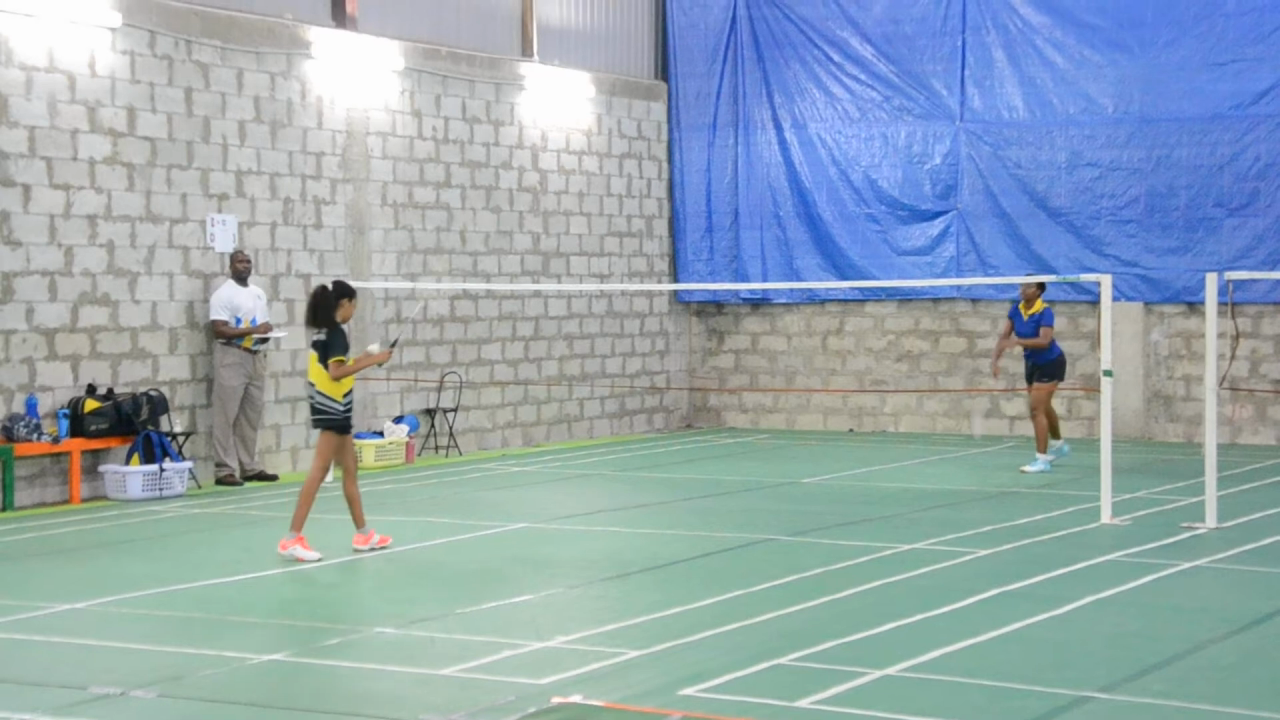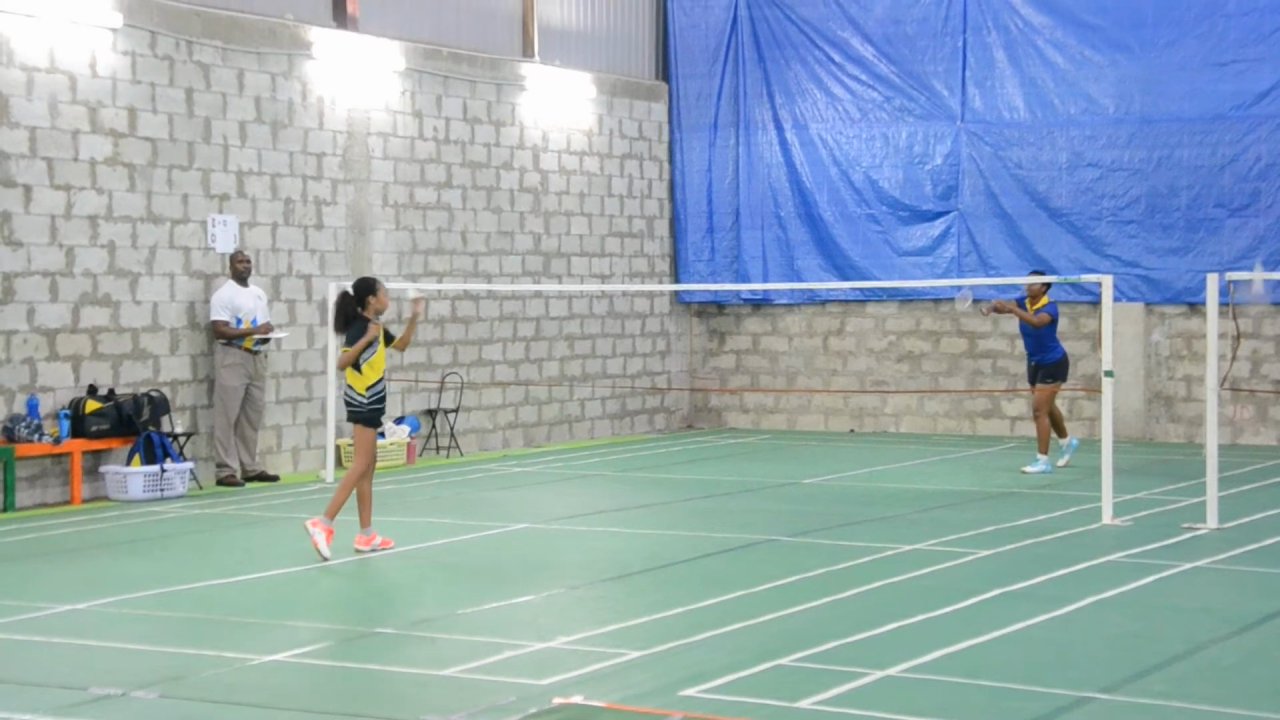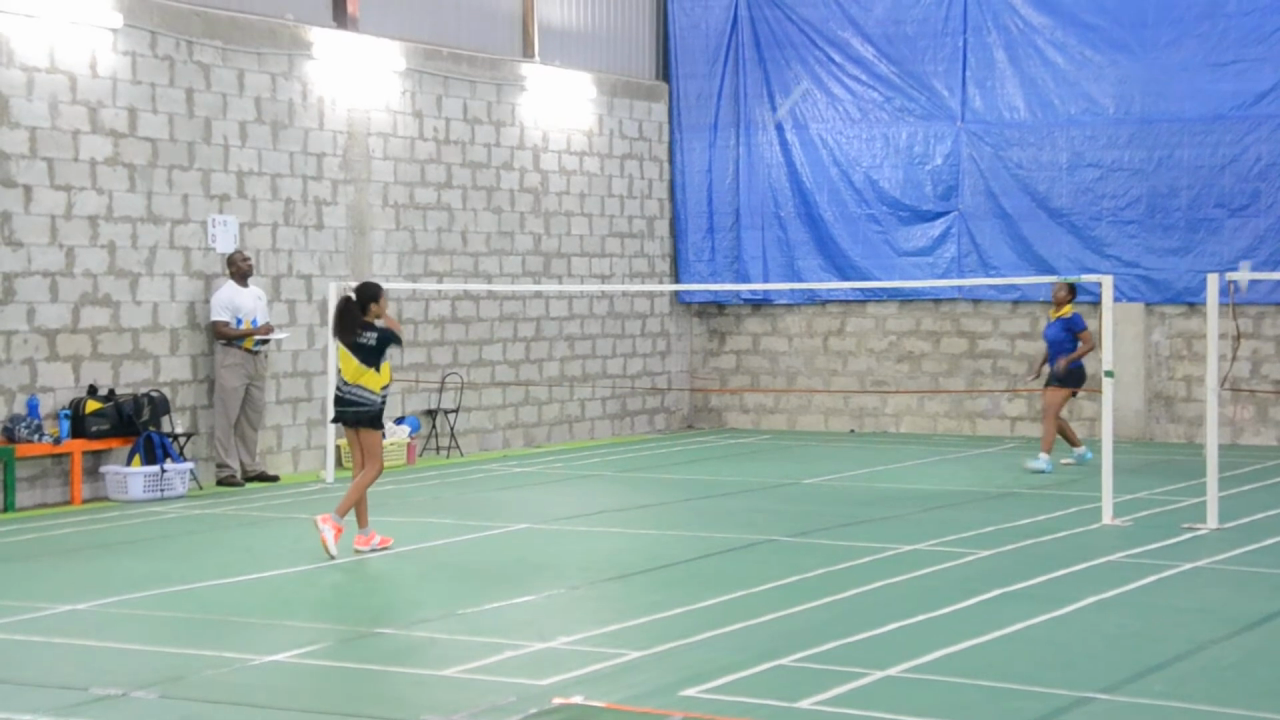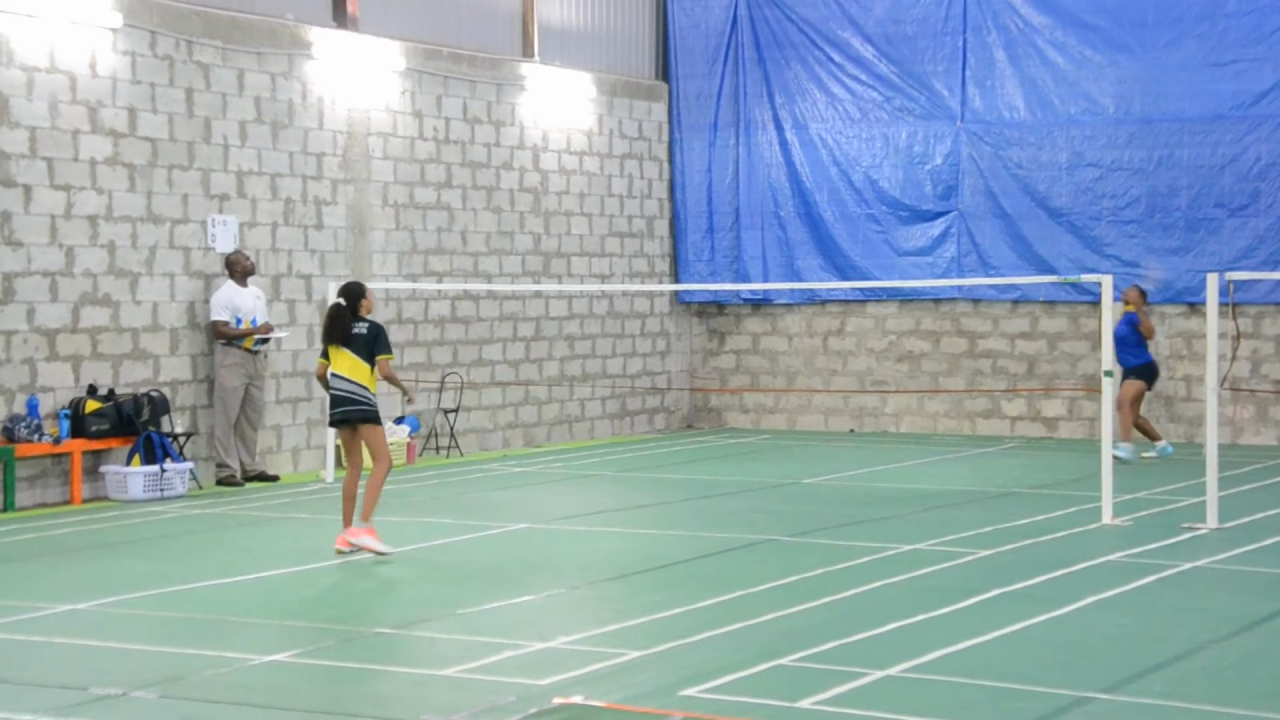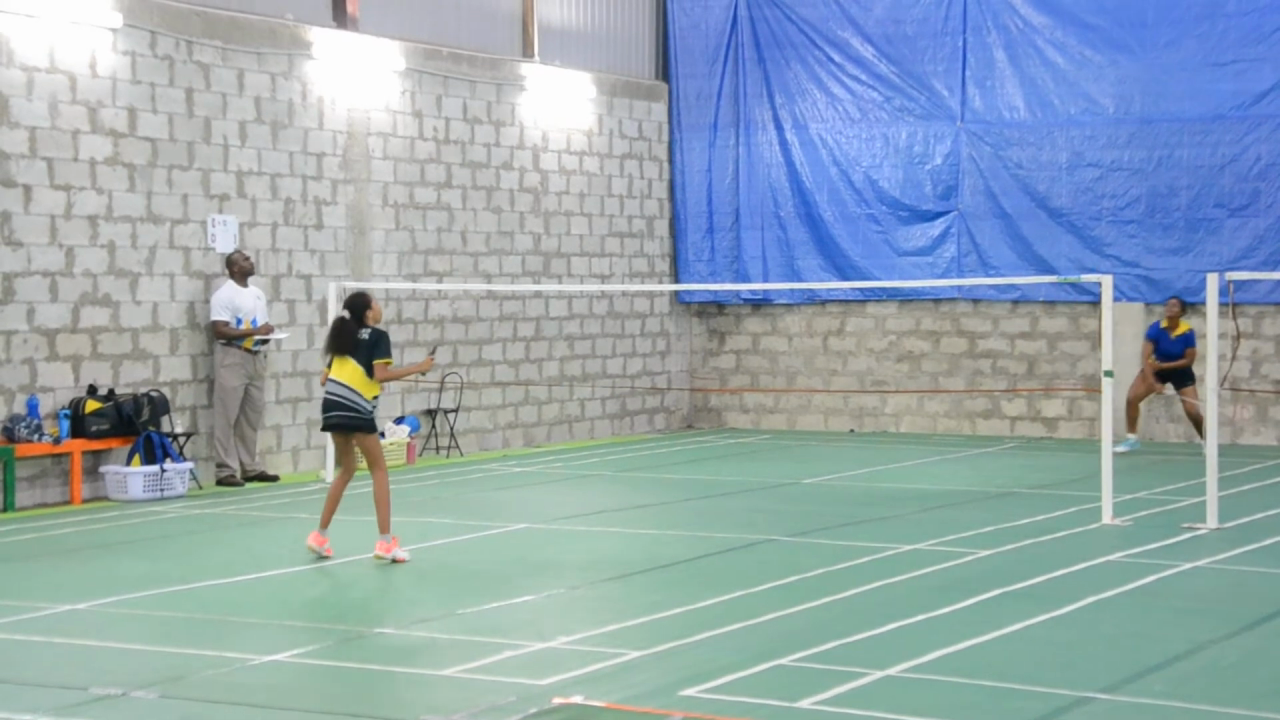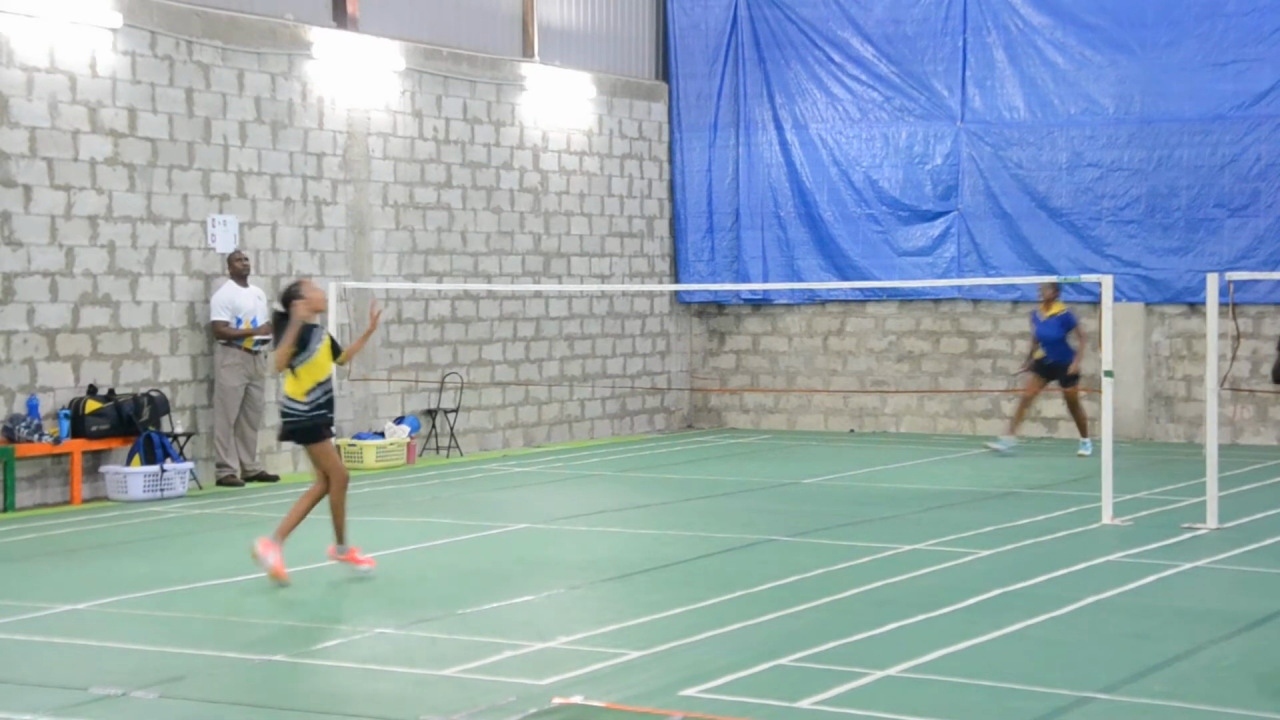
dt=0.7s
person 1, frame 1
left shoulder: (322, 332)
right shoulder: (336, 333)
right elbow: (335, 373)
left wrist: (358, 361)
right wrist: (372, 361)
left hip: (331, 408)
right hip: (334, 409)
left knee: (350, 469)
right knee: (319, 471)
left ankle: (363, 534)
right ankle: (293, 538)
person 1, frame 2
left shoulder: (375, 325)
right shoulder: (359, 325)
left elbow: (400, 345)
right elbow: (342, 360)
left wrist: (413, 317)
right wrist: (366, 339)
left hip: (369, 403)
right hip: (362, 404)
left knee: (368, 467)
right knee: (359, 467)
left ankle: (366, 534)
right ankle: (323, 524)
person 1, frame 3
left shoulder: (347, 330)
right shoulder: (380, 335)
right elbow: (397, 335)
right wrist: (387, 318)
left hip: (347, 402)
right hip: (367, 408)
left knee: (361, 468)
right knee: (373, 468)
left ankle: (364, 535)
right ankle: (332, 520)
person 1, frame 4
left shoulder: (335, 331)
right shoulder: (374, 330)
left elbow: (320, 372)
right elbow: (384, 370)
right wrist: (404, 389)
left hip: (339, 403)
right hip: (361, 402)
left knee: (353, 467)
right knee: (382, 463)
left ankle: (346, 535)
right ankle: (362, 528)
person 1, frame 5
left shoulder: (342, 338)
right shoulder: (378, 336)
left elbow: (325, 379)
right elbow: (381, 375)
right wrist: (418, 368)
left hip: (333, 406)
right hip: (357, 409)
left knee: (347, 469)
right knee: (379, 471)
left ankle: (320, 535)
right ankle: (385, 542)
person 1, frame 6
left shoulder: (320, 332)
right shoulder: (296, 332)
left elbow: (343, 357)
right elbow: (279, 363)
left wrist: (370, 331)
right wrist: (295, 323)
left hip: (315, 416)
right hip: (302, 417)
left knee: (324, 483)
right knee: (339, 477)
left ankle: (272, 545)
right ankle: (342, 549)
person 2, frame 1
left shoulder: (258, 293)
right shoulder: (223, 294)
right elbow: (219, 330)
left wrist: (266, 332)
right wrist: (252, 330)
left hip: (256, 357)
right hip: (231, 357)
left knee: (252, 415)
right knee: (227, 416)
left ankle: (250, 467)
right ankle: (225, 470)
person 2, frame 2
left shoulder: (259, 293)
right shoulder: (224, 295)
right elbow: (219, 331)
left wrist: (267, 332)
right wrist: (253, 331)
left hip: (257, 357)
right hip: (232, 357)
left knee: (253, 416)
right knee: (228, 417)
left ankle: (251, 467)
right ankle: (226, 471)
person 2, frame 3
left shoulder: (259, 293)
right shoulder: (224, 295)
right elbow: (220, 332)
left wrist: (267, 333)
right wrist: (253, 332)
left hip: (257, 358)
right hip: (233, 358)
left knee: (253, 416)
right knee: (228, 417)
left ankle: (251, 467)
right ankle: (226, 471)
person 2, frame 4
left shoulder: (257, 293)
right shoulder: (224, 295)
right elbow: (219, 331)
left wrist: (267, 332)
right wrist: (253, 331)
left hip: (256, 357)
right hip: (232, 358)
left knee: (252, 415)
right knee: (228, 417)
left ankle: (251, 467)
right ankle: (226, 471)
person 2, frame 5
left shoulder: (258, 293)
right shoulder: (224, 295)
right elbow: (219, 331)
left wrist: (267, 332)
right wrist: (253, 331)
left hip: (256, 357)
right hip: (232, 358)
left knee: (252, 416)
right knee: (227, 416)
left ankle: (251, 467)
right ankle: (225, 471)
person 2, frame 6
left shoulder: (259, 293)
right shoulder: (224, 294)
right elbow: (219, 331)
left wrist: (268, 332)
right wrist: (253, 331)
left hip: (256, 357)
right hip: (232, 358)
left knee: (253, 417)
right knee: (227, 418)
left ankle: (251, 467)
right ankle: (226, 471)
person 3, frame 1
left shoulder: (1045, 312)
right shoulder: (1016, 309)
left elbow: (1045, 341)
right elbow: (1004, 335)
left wrist: (1016, 341)
right wrist: (995, 359)
left hip: (1050, 363)
right hip: (1032, 363)
left knee: (1036, 409)
right knee: (1044, 407)
left ankle: (1041, 460)
right ankle: (1058, 444)
person 3, frame 2
left shoulder: (1050, 307)
right shoulder: (1023, 303)
left elbow: (1037, 321)
right elbow: (1005, 307)
left wrist: (1011, 308)
right wrist: (992, 307)
left hip: (1053, 363)
right hip: (1034, 363)
left knee: (1039, 410)
right knee: (1048, 406)
left ankle: (1043, 461)
right ankle: (1067, 442)
person 3, frame 3
left shoulder: (1072, 318)
right shoulder: (1052, 316)
left elbow: (1089, 344)
left wrist: (1067, 359)
right wrist: (1040, 365)
left hip: (1070, 373)
right hip: (1056, 373)
left knee: (1049, 412)
right knee: (1051, 414)
left ankle: (1044, 460)
right ankle: (1081, 451)
person 3, frame 4
left shoulder: (1133, 314)
right shoulder: (1128, 316)
left elbow: (1149, 335)
left wrist: (1138, 308)
left hip: (1142, 369)
right hip: (1130, 369)
left knee: (1122, 401)
right knee: (1132, 412)
left ankle: (1125, 447)
right ankle: (1162, 445)
person 3, frame 5
left shoulder: (1187, 332)
right shoulder: (1155, 328)
left elbow: (1189, 360)
right elbow: (1145, 356)
left wrist: (1162, 366)
right wrist: (1151, 380)
left hip: (1181, 372)
right hip: (1155, 367)
left knee: (1192, 411)
right knee: (1132, 398)
right ankle: (1131, 440)
person 3, frame 6
left shoulder: (1064, 315)
right shoulder: (1036, 314)
left elbow: (1081, 338)
left wrist: (1077, 362)
right wrist: (1030, 359)
left hip: (1063, 363)
right hip: (1044, 362)
left knee: (1073, 406)
right knee: (1025, 399)
left ankle: (1085, 441)
right ankle: (1008, 441)
